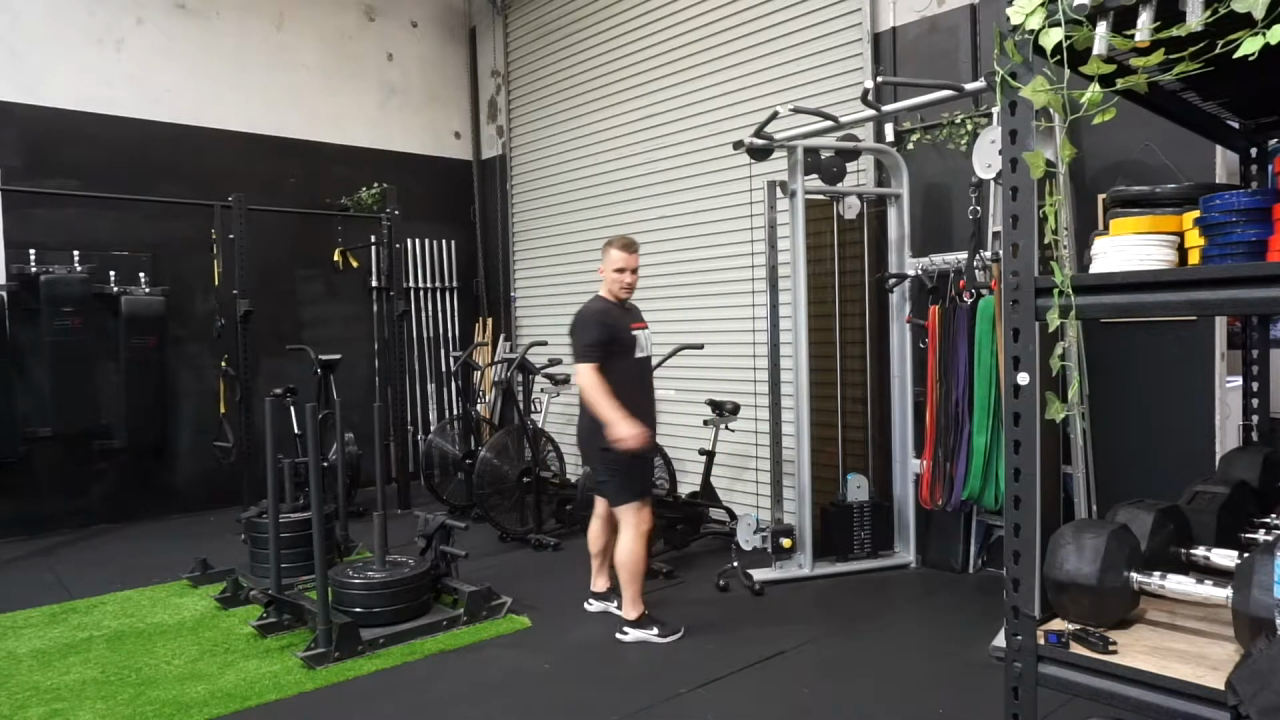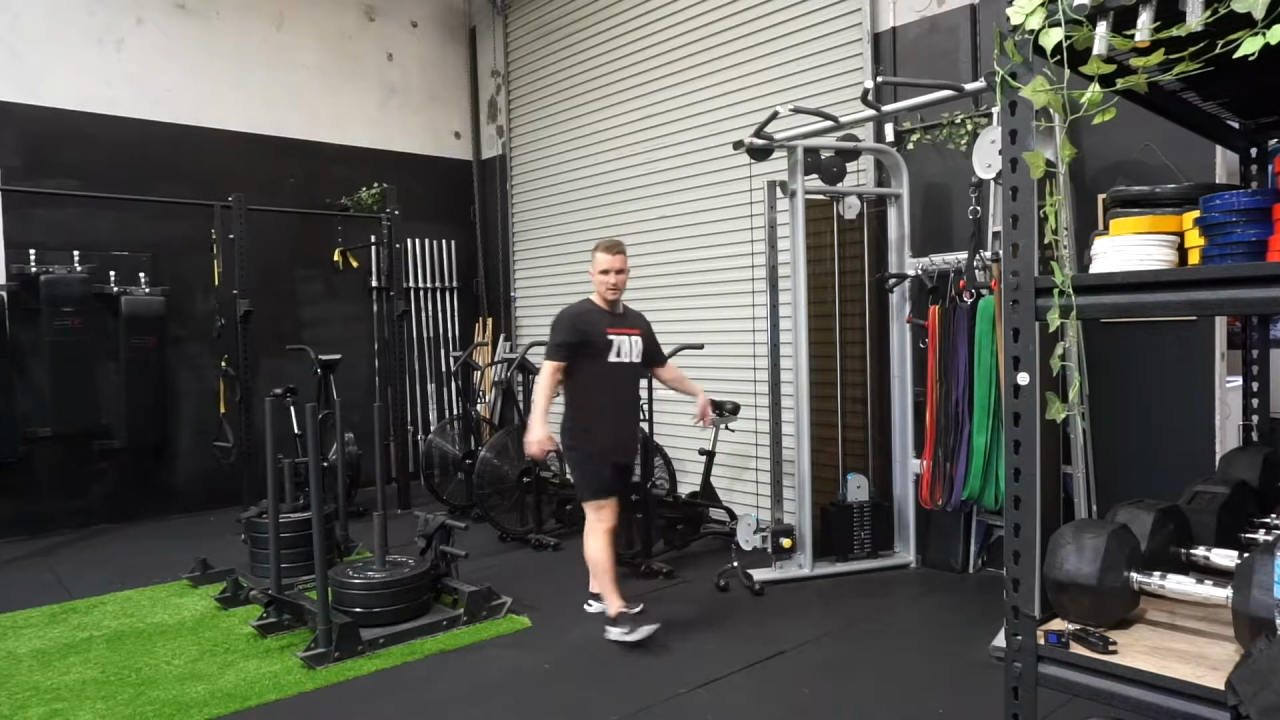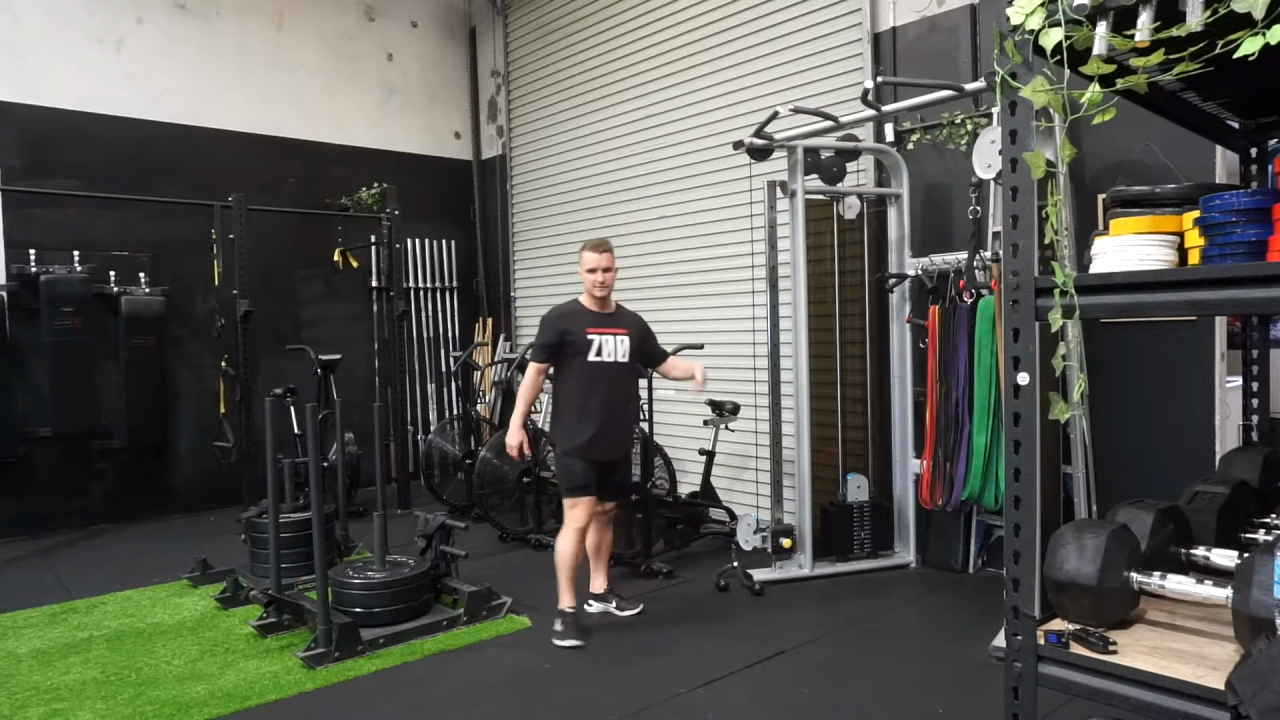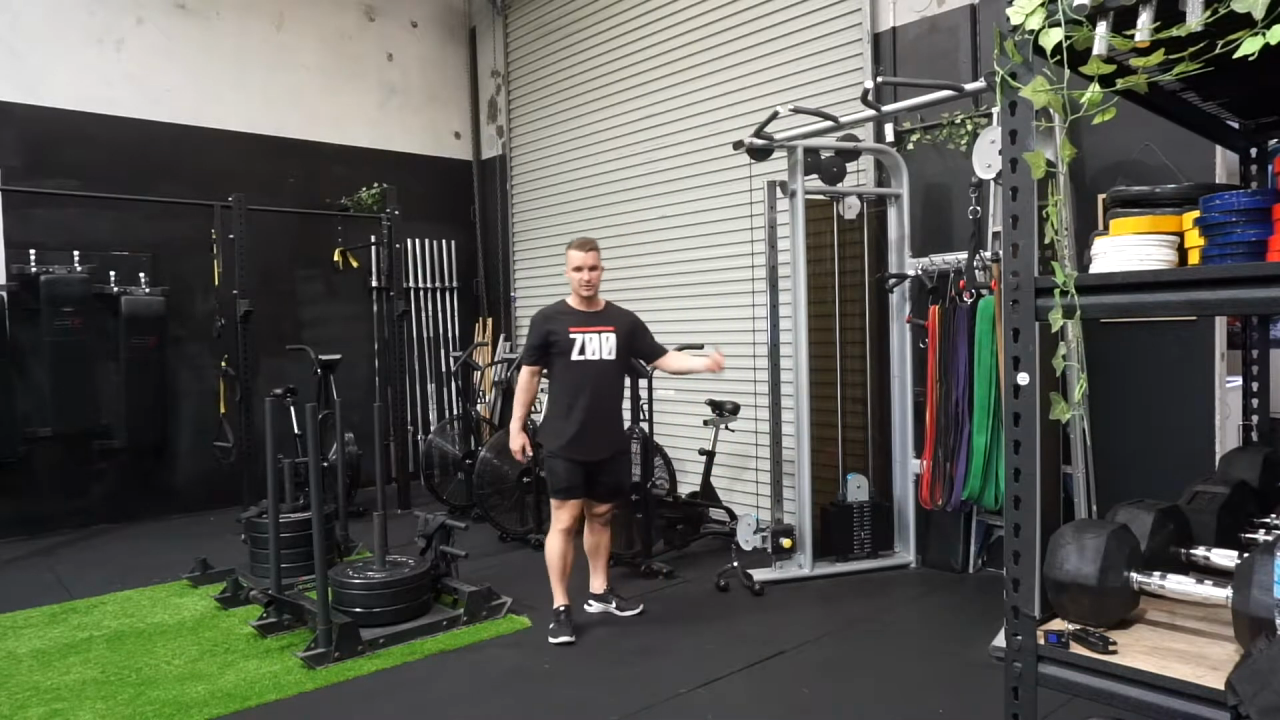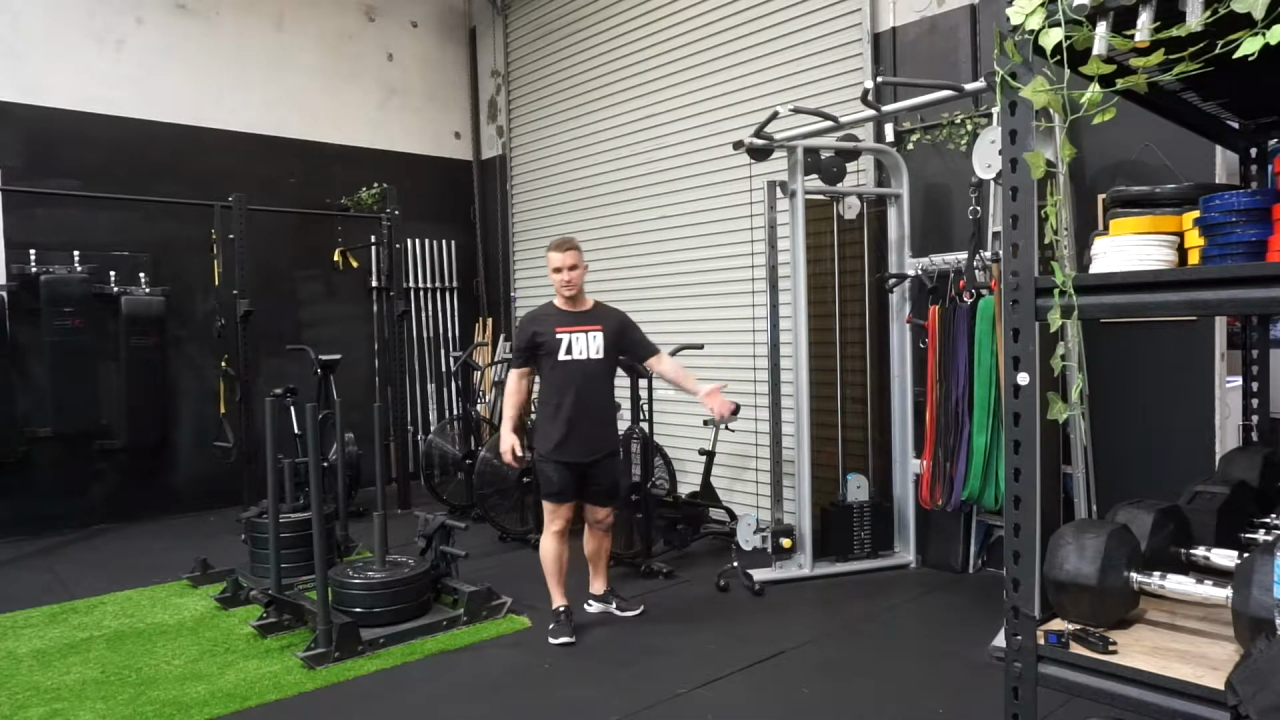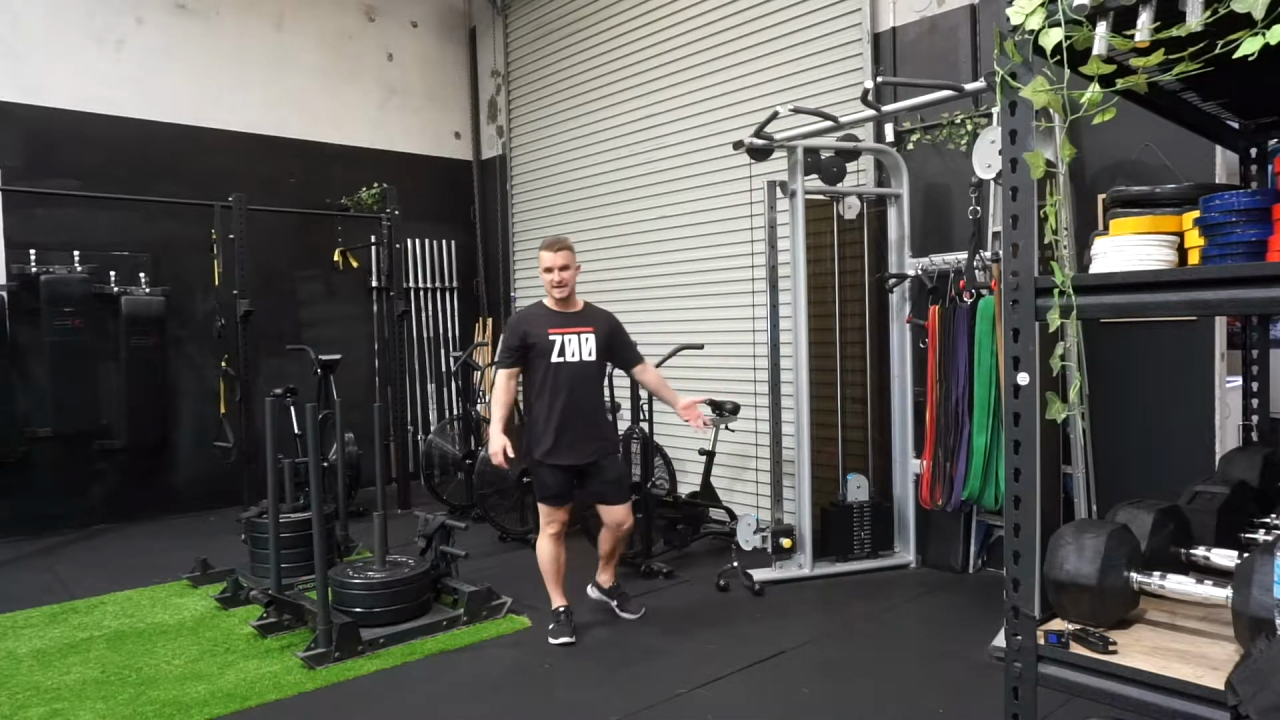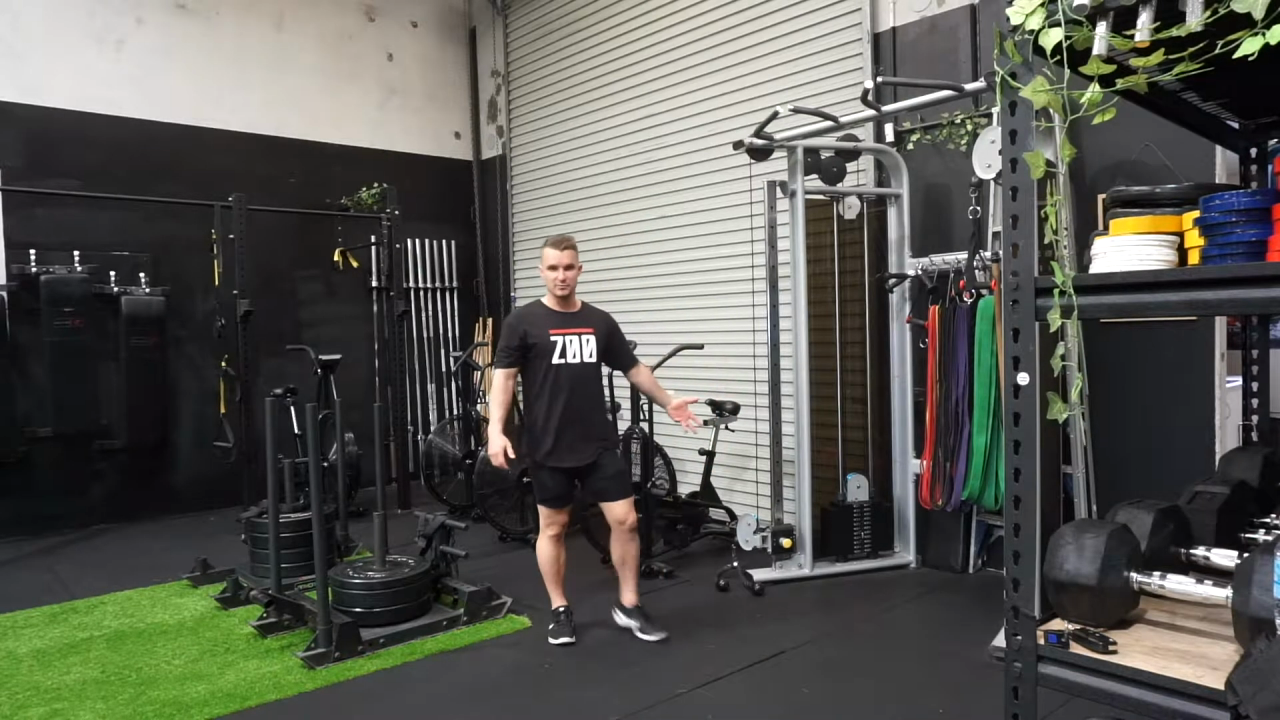
dt=0.2s
person 1, frame 1
left shoulder: (631, 312)
right shoulder: (595, 315)
right elbow: (586, 374)
left wrist: (633, 419)
right wrist: (618, 421)
left hip: (623, 437)
right hip: (613, 438)
left knee: (606, 511)
right knee: (636, 522)
left ankle: (600, 591)
right ankle: (634, 618)
person 1, frame 2
left shoulder: (637, 321)
right shoulder: (575, 317)
left elbow: (660, 367)
right elbow: (550, 371)
left wrist: (697, 393)
right wrist: (539, 422)
left hip: (620, 440)
right hip: (590, 442)
left knee: (600, 514)
right knee: (603, 522)
left ankle: (598, 593)
right ankle: (617, 614)
person 1, frame 3
left shoulder: (632, 322)
right shoulder: (561, 319)
left elbow: (662, 364)
right elbow: (536, 371)
left wrist: (694, 370)
right wrist: (517, 423)
left hip: (617, 442)
right hip: (575, 441)
left knee: (605, 515)
right knee: (578, 521)
left ankle: (600, 591)
right ankle: (566, 611)
person 1, frame 4
left shoulder: (625, 320)
right shoulder: (548, 319)
left elbow: (662, 359)
right elbow: (529, 374)
left wrist: (702, 362)
right wrist: (517, 426)
left hip: (611, 442)
right hip: (565, 442)
left knee: (601, 516)
right knee: (564, 522)
left ankle: (600, 592)
right ankle: (560, 608)
person 1, frame 5
left shoulder: (613, 320)
right shoulder: (535, 322)
left elbow: (656, 360)
right elbow: (518, 377)
left wrist: (699, 389)
right wrist: (507, 429)
left hip: (602, 444)
right hip: (555, 445)
left knee: (601, 520)
right knee: (557, 524)
left ankle: (600, 593)
right ankle: (559, 610)
person 1, frame 6
left shoulder: (603, 321)
right shoulder: (525, 322)
left elbow: (639, 367)
right elbow: (506, 377)
left wrist: (677, 401)
right wrist: (496, 430)
left hip: (600, 444)
right hip: (549, 447)
left knee: (620, 521)
right knee: (553, 525)
left ankle: (605, 583)
right ankle: (560, 609)
person 1, frame 7
left shoulder: (600, 321)
right shoulder: (523, 321)
left elbow: (633, 368)
right elbow: (504, 378)
left wrist: (667, 402)
right wrist: (496, 431)
left hip: (598, 443)
right hip: (548, 447)
left knee: (625, 520)
right knee: (553, 527)
left ankle: (629, 604)
right ankle: (560, 610)
